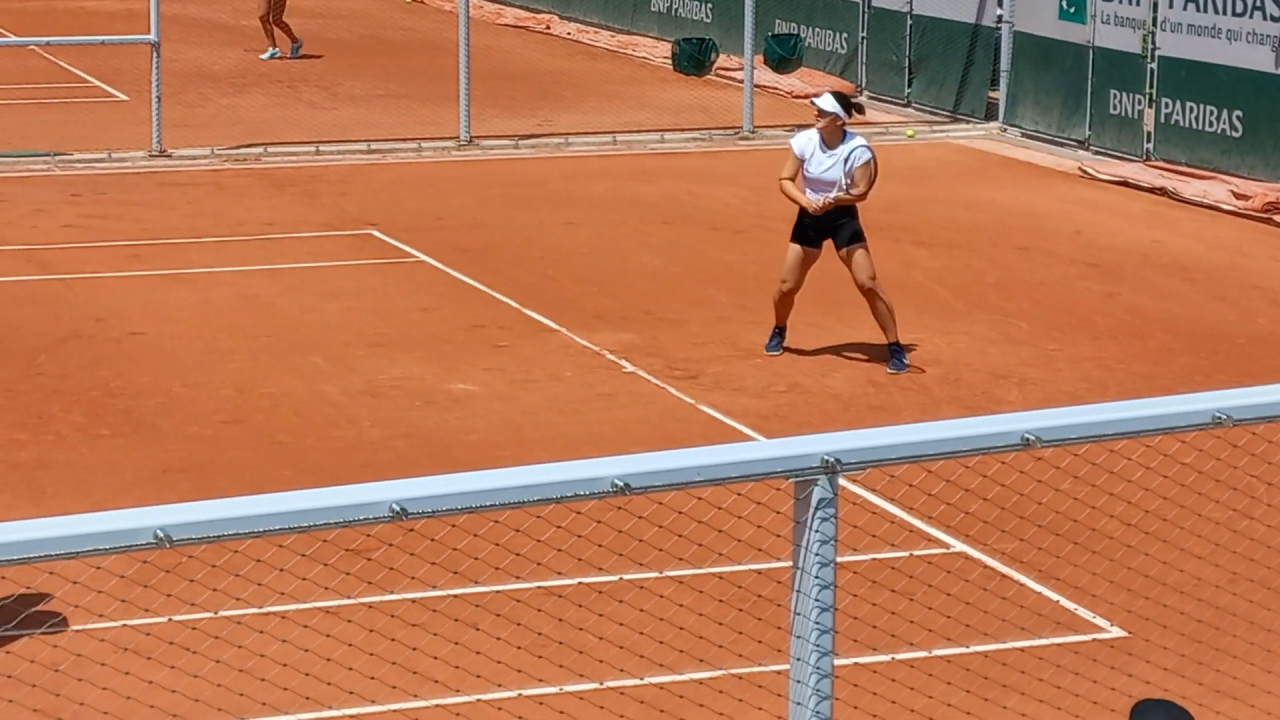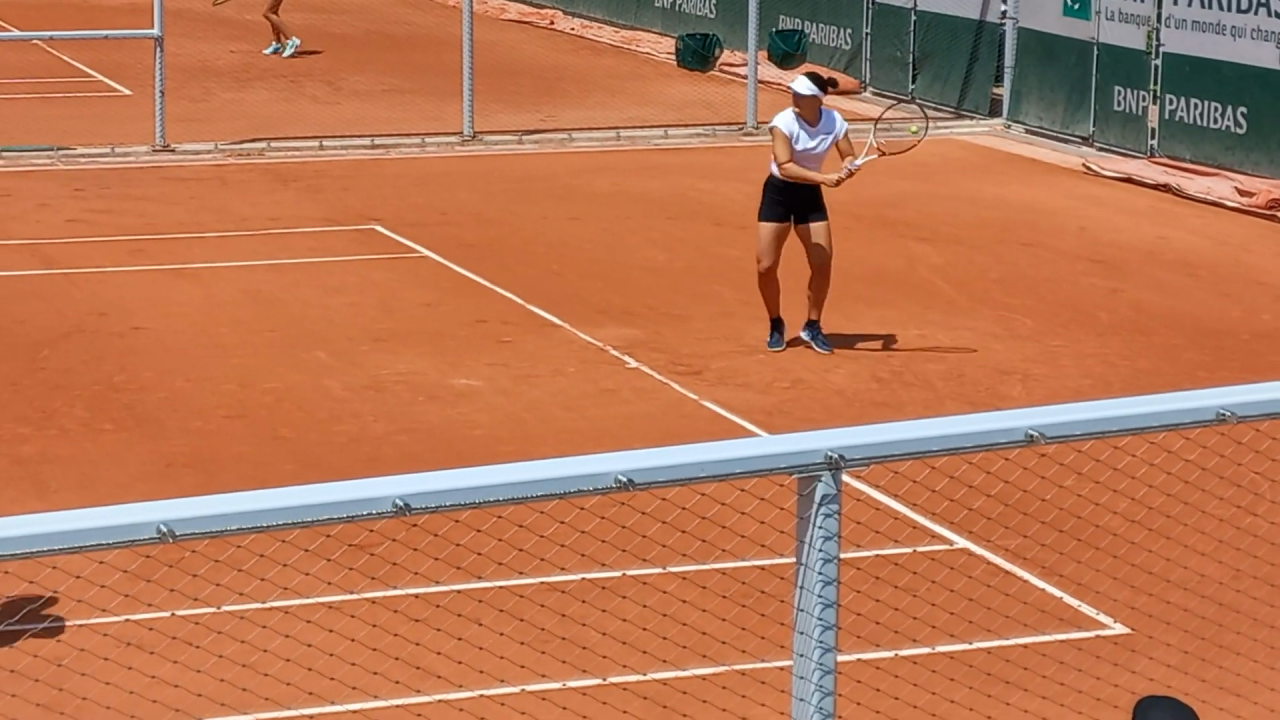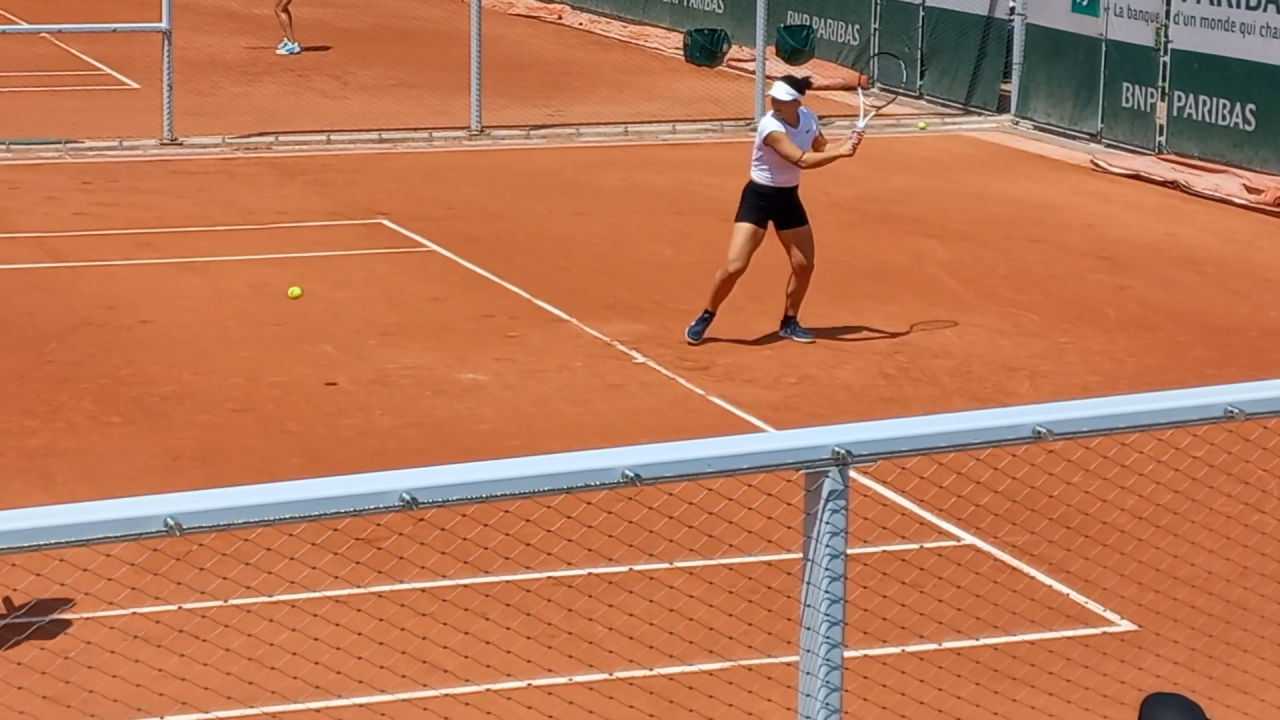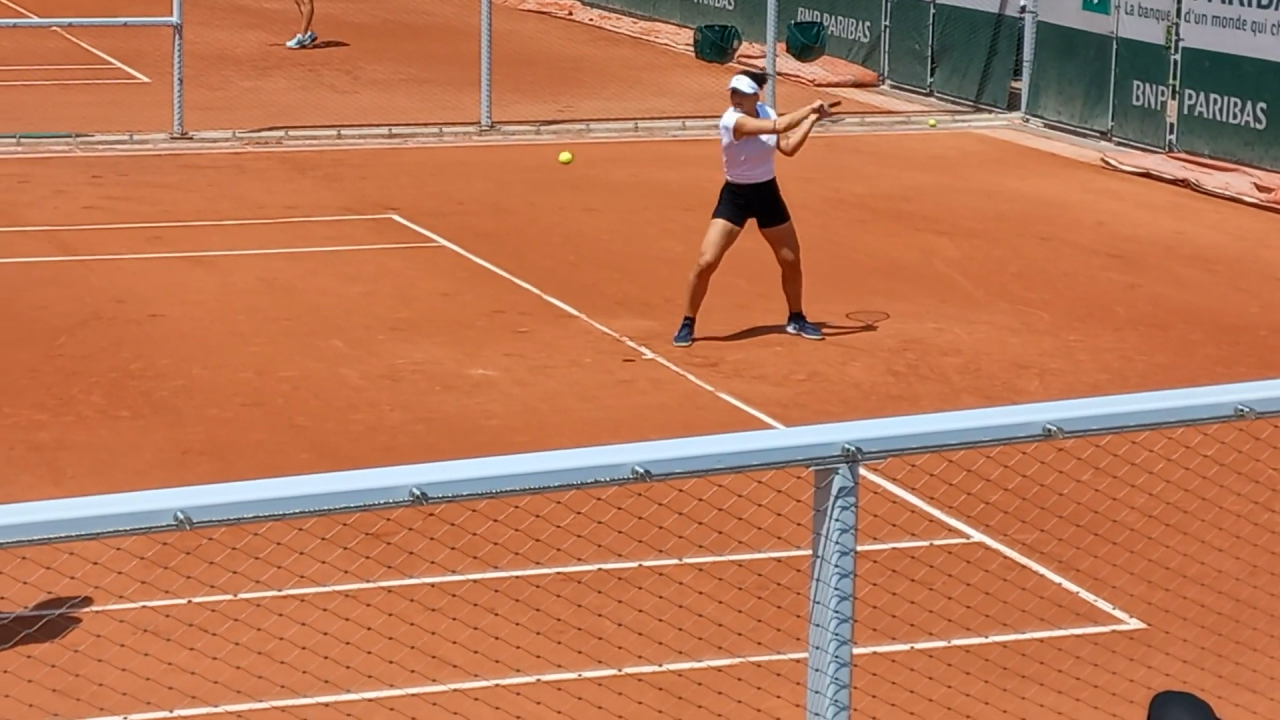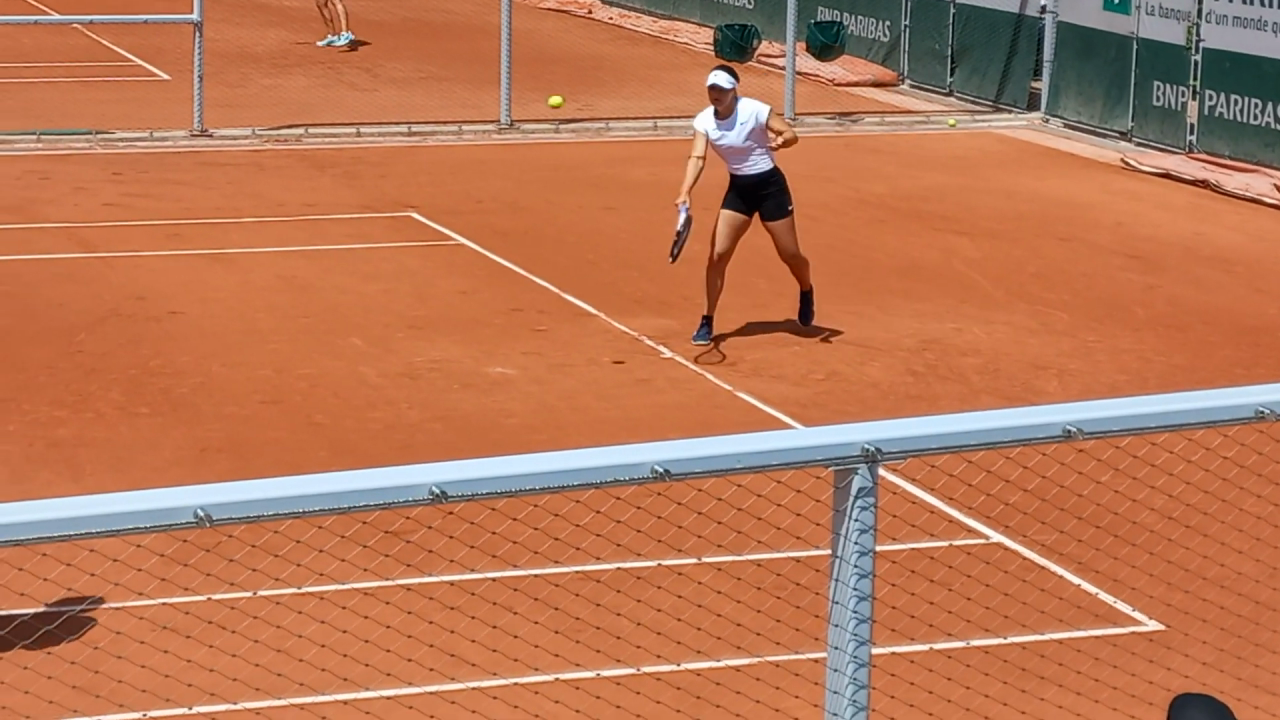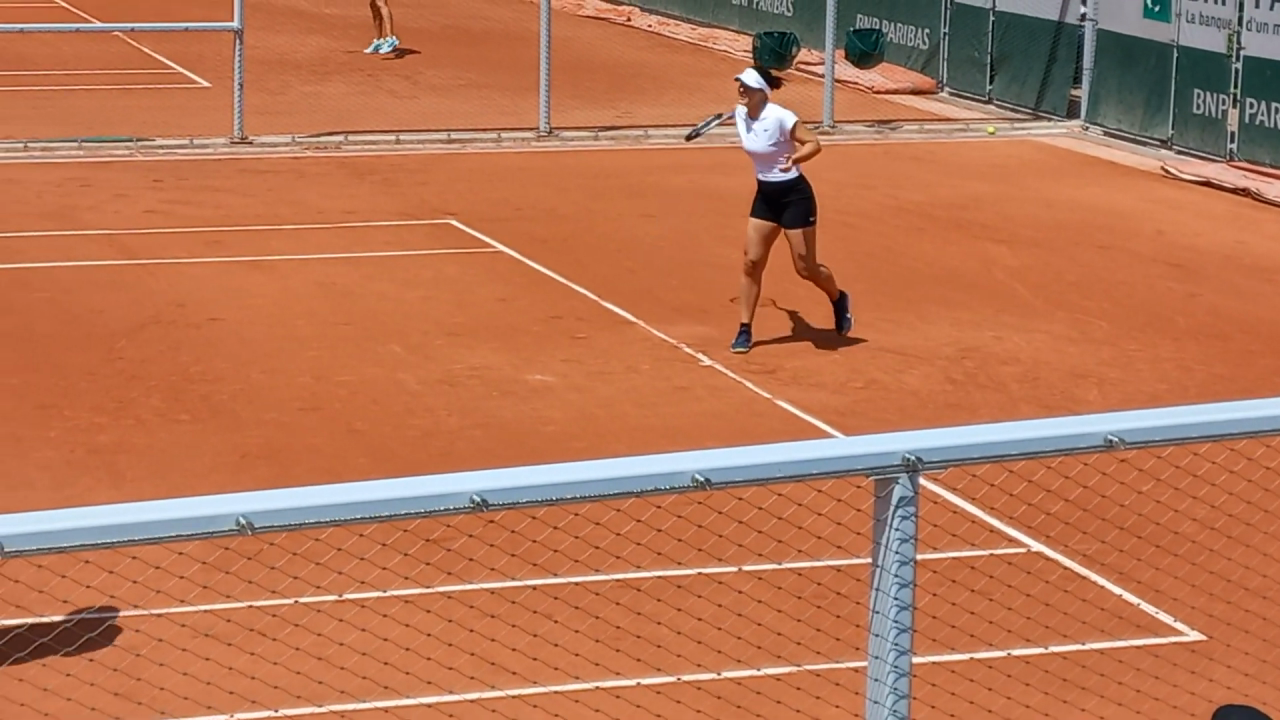
dt=0.2s
person 1, frame 1
left shoulder: (858, 147)
right shoulder: (803, 141)
left elbow: (861, 192)
right elbow: (785, 180)
left wrist: (836, 201)
right wrist: (806, 202)
left hip: (843, 219)
right hip: (810, 218)
left knee: (869, 284)
right knee: (787, 287)
left ankle: (895, 347)
right ankle: (779, 331)
person 1, frame 2
left shoulder: (834, 121)
right shoulder: (783, 122)
left elbow: (850, 157)
right elbow: (785, 167)
left wrist: (847, 169)
right wrist: (823, 178)
left hip: (810, 196)
right hip: (778, 192)
left knee: (821, 264)
right knee: (766, 267)
left ankle: (813, 327)
right ankle: (776, 324)
person 1, frame 3
left shoulder: (807, 117)
right shoulder: (770, 126)
left elbow: (821, 150)
right elbow: (802, 160)
left wrist: (846, 144)
right wrist: (841, 153)
left hip: (788, 198)
right hip: (758, 198)
left knee: (804, 265)
right knee: (733, 267)
left ankle: (789, 322)
right ankle: (707, 317)
person 1, frame 4
left shoulder: (767, 113)
right shoulder: (732, 120)
left elbow: (789, 148)
right elbow: (776, 127)
left wrist: (812, 118)
right wrist: (808, 108)
left hip: (767, 194)
right hip: (735, 196)
left knee: (791, 260)
right knee: (706, 262)
left ankle: (796, 319)
right ankle: (688, 323)
person 1, frame 5
left shoulder: (755, 109)
right shoulder: (704, 121)
left elbow: (791, 136)
right elbow: (697, 159)
left wrist: (782, 140)
right wrist: (685, 192)
left hip: (770, 186)
right hip: (738, 189)
left knee: (790, 255)
right knee: (718, 254)
left ankle: (806, 292)
right ankle: (707, 321)
person 1, frame 6
left shoulder: (780, 117)
right shoulder: (740, 114)
left elbow: (813, 145)
left wrist: (794, 158)
left hip: (794, 196)
right hip: (765, 195)
left knee: (805, 268)
right knee: (751, 263)
left ankle: (838, 300)
right ankle: (746, 329)
